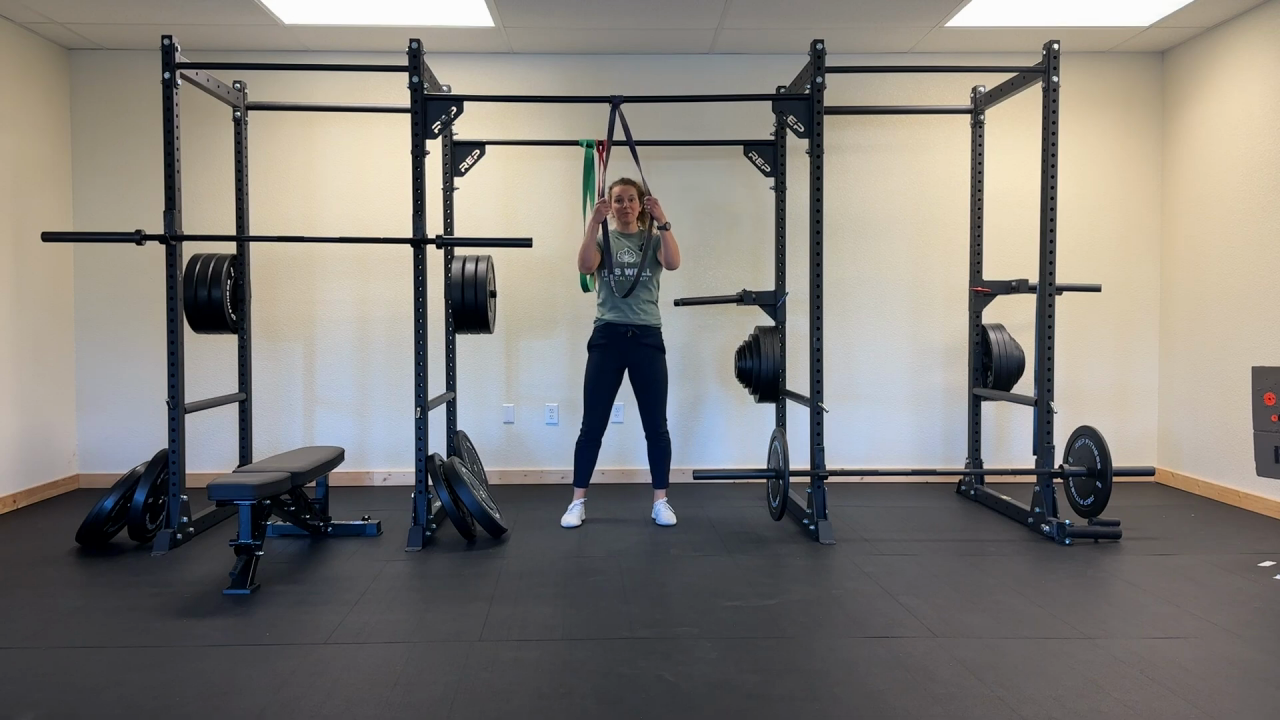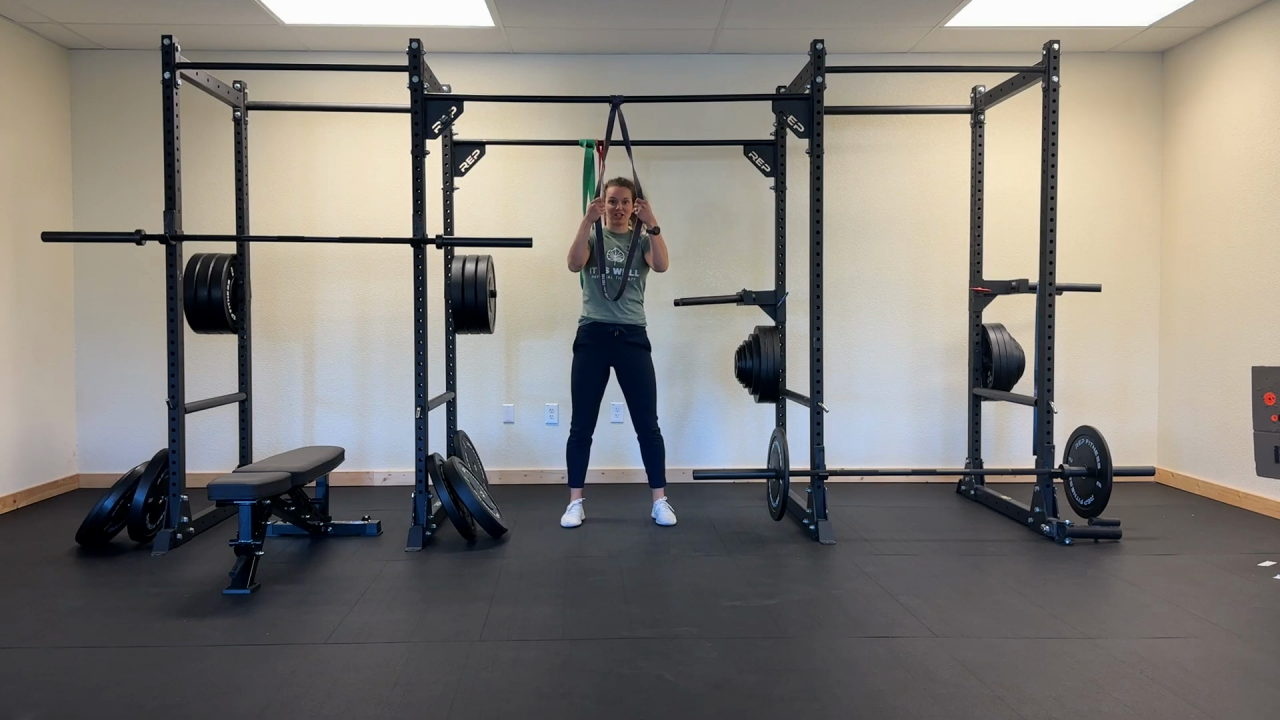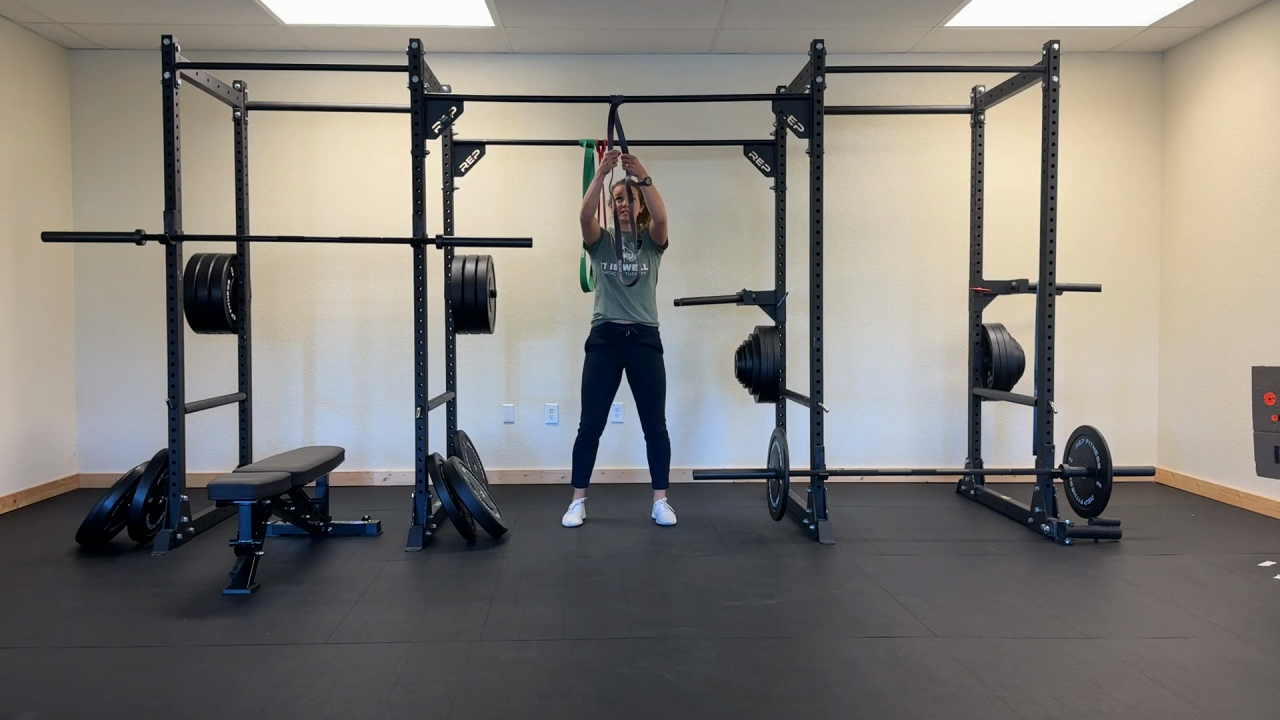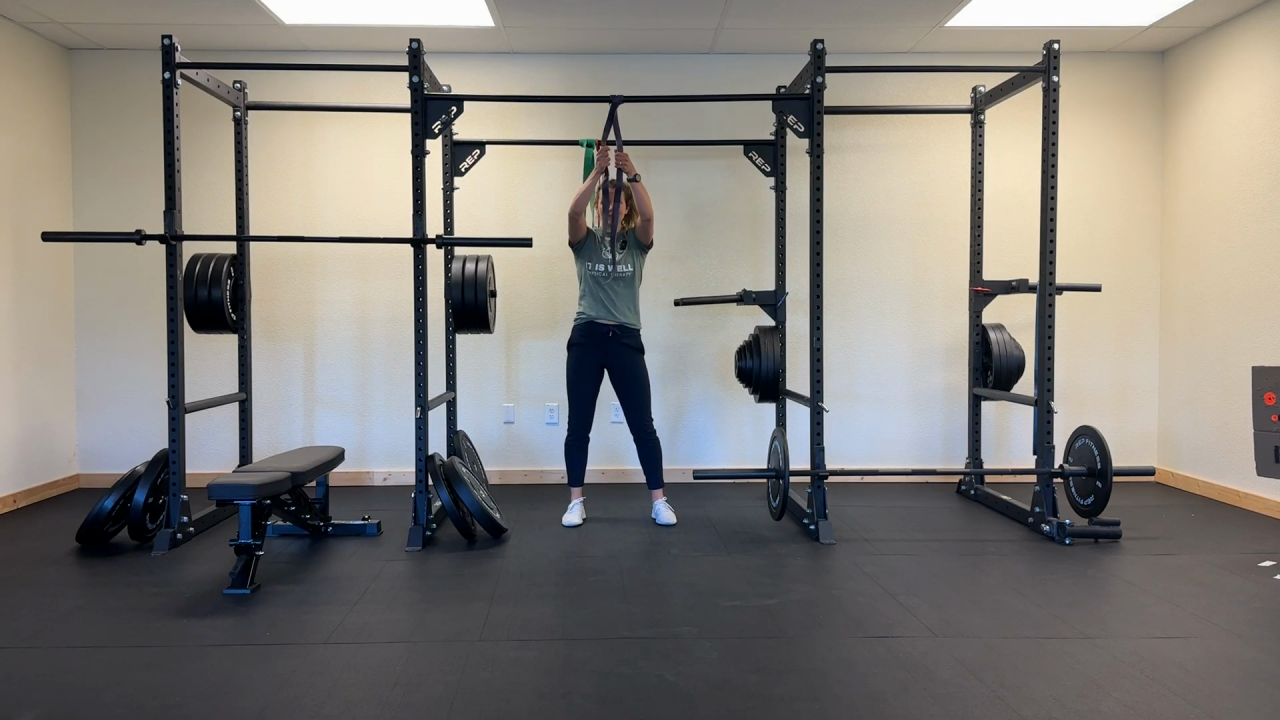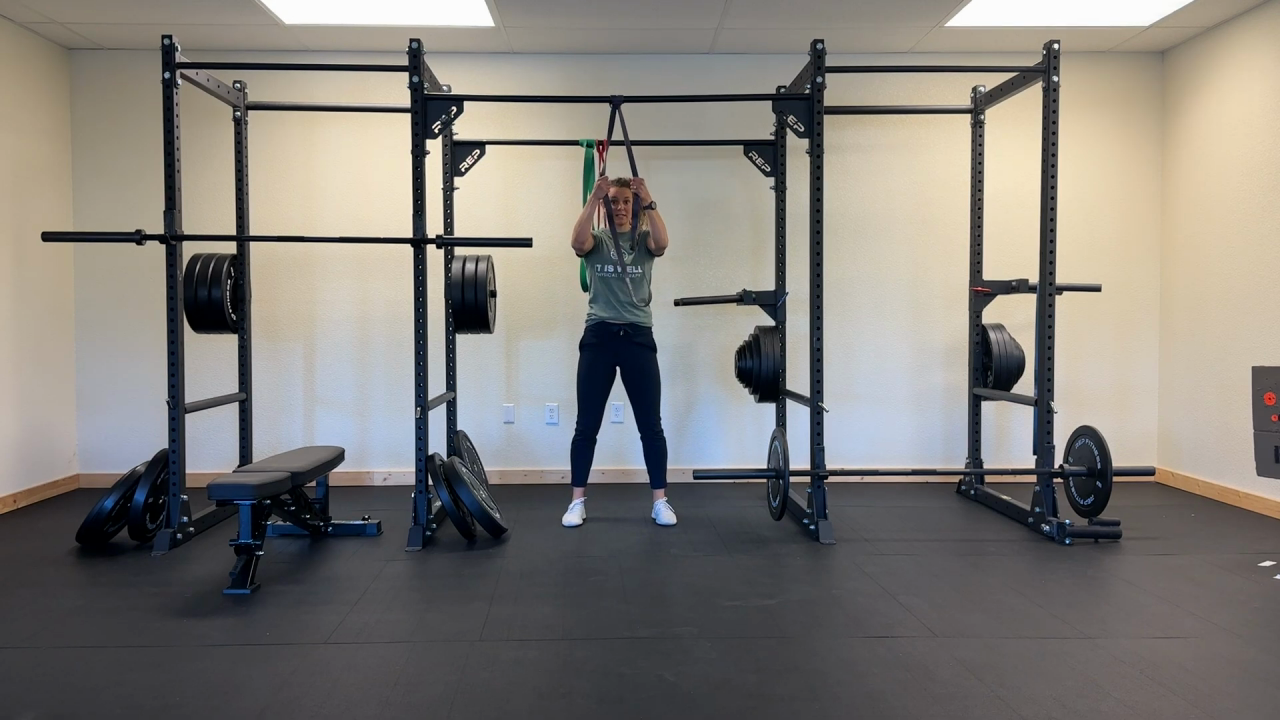
dt=0.7s
person 1, frame 1
left shoulder: (653, 240)
right shoulder: (602, 240)
left elbow: (673, 263)
right elbow: (585, 267)
left wrist: (662, 222)
right wrist: (594, 222)
left hip: (647, 339)
right hip: (607, 338)
left knee: (656, 426)
right knee: (592, 425)
left ankle: (660, 501)
right ankle: (577, 502)
person 1, frame 2
left shoulder: (642, 241)
right shoulder: (592, 238)
left elbow: (662, 265)
right elbow: (574, 265)
left wrist: (652, 224)
right wrist: (588, 221)
left hip: (632, 338)
right hip: (592, 337)
left knee: (647, 424)
right knee: (582, 425)
left ankle: (660, 501)
right ankle: (576, 502)
person 1, frame 3
left shoulder: (652, 240)
right shoulder: (600, 239)
left elbow: (661, 217)
right elbow: (585, 215)
left wrist: (644, 176)
right wrist: (601, 173)
left hip: (645, 339)
right hip: (604, 339)
left knee: (655, 426)
right knee: (590, 426)
left ankle: (660, 501)
right ankle: (578, 502)
person 1, frame 4
left shoulder: (637, 241)
right shoulder: (585, 240)
left elbow: (648, 216)
right elbow: (573, 213)
left wrist: (632, 175)
right wrist: (596, 172)
left hip: (626, 340)
right hip: (587, 338)
left knee: (642, 425)
right knee: (578, 425)
left ankle: (659, 501)
right ankle: (576, 501)
person 1, frame 5
left shoulder: (644, 239)
right shoulder: (597, 239)
left elbow: (662, 242)
right elbow: (577, 242)
left wrist: (648, 201)
right wrist: (593, 198)
left hip: (638, 337)
right hip: (599, 337)
left knee: (650, 425)
right knee: (587, 425)
left ankle: (660, 502)
right ankle: (577, 501)
